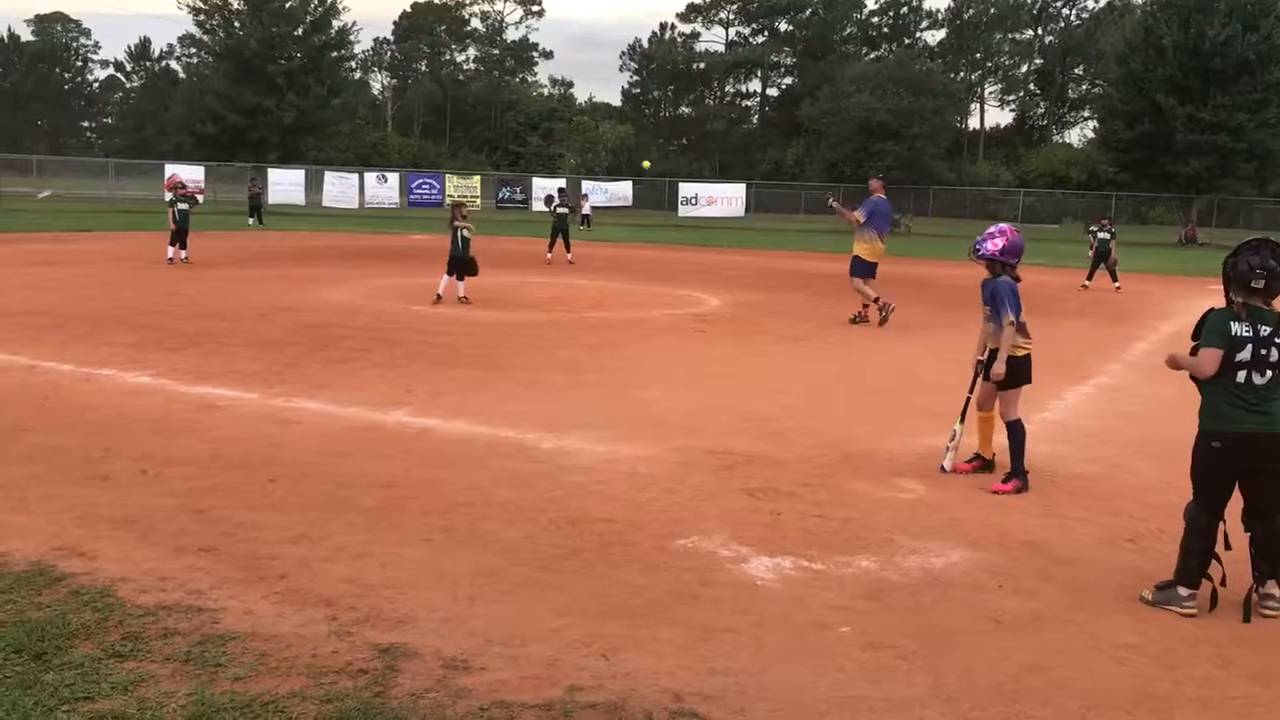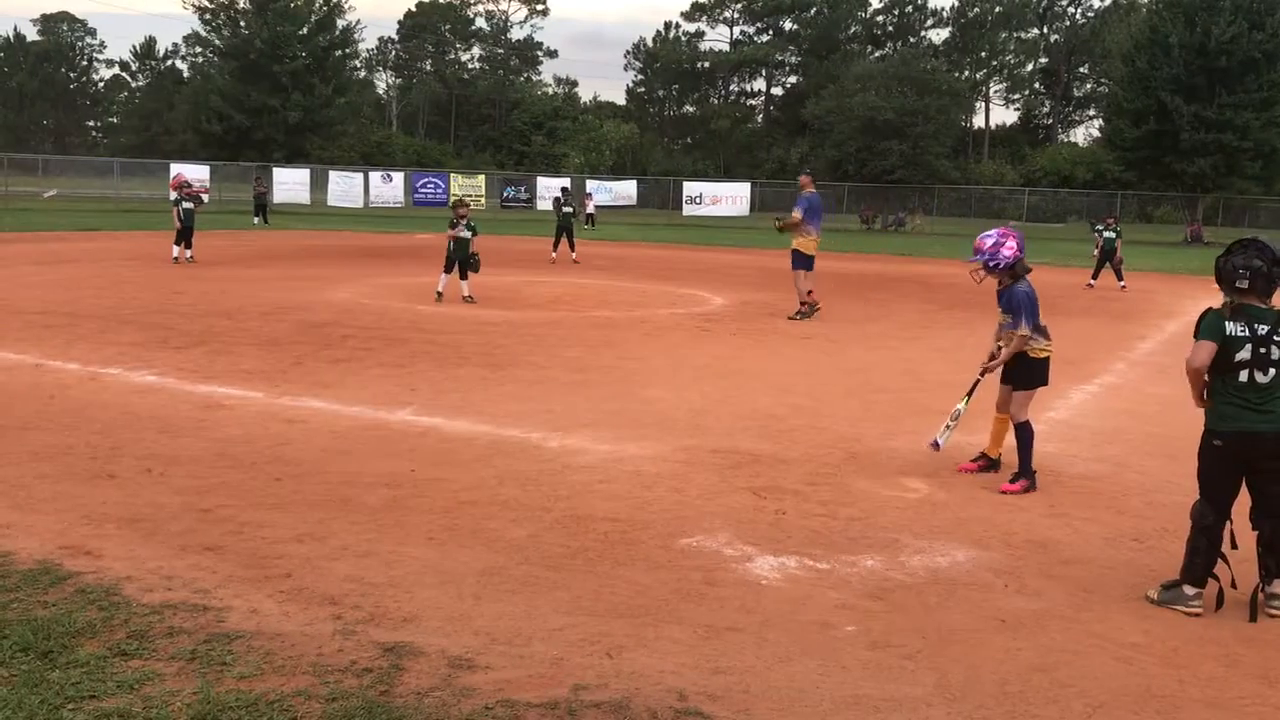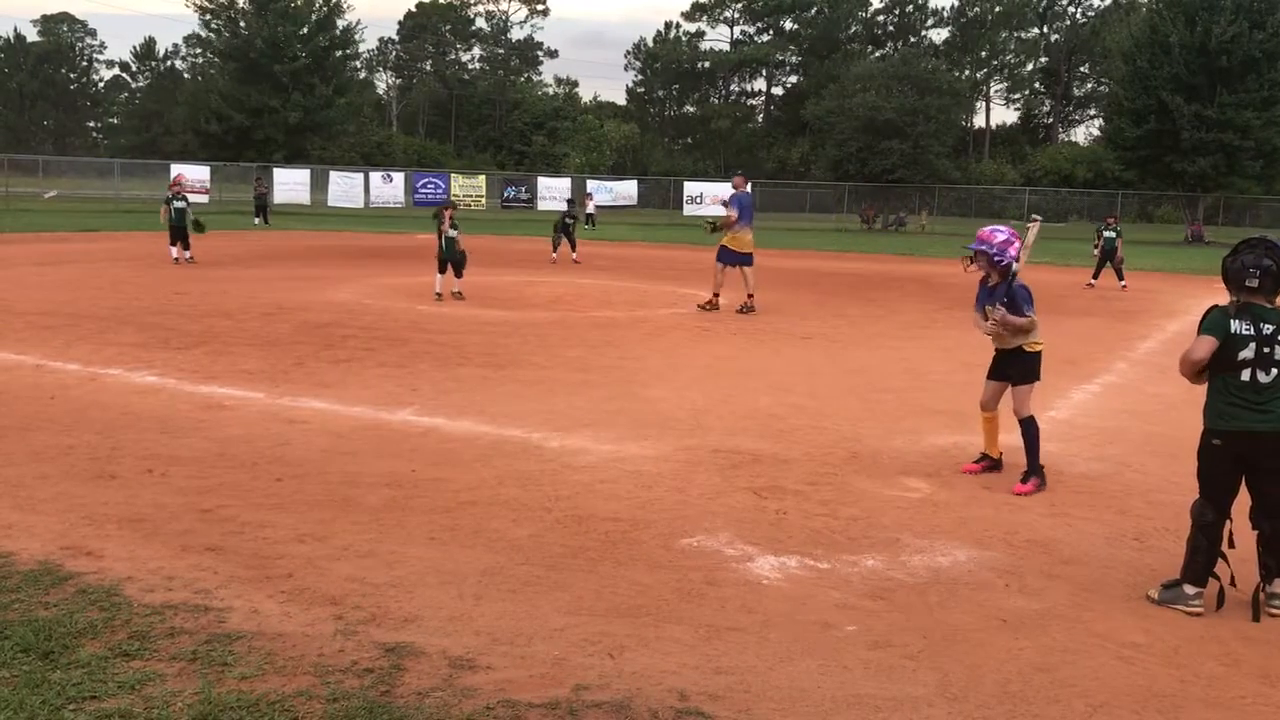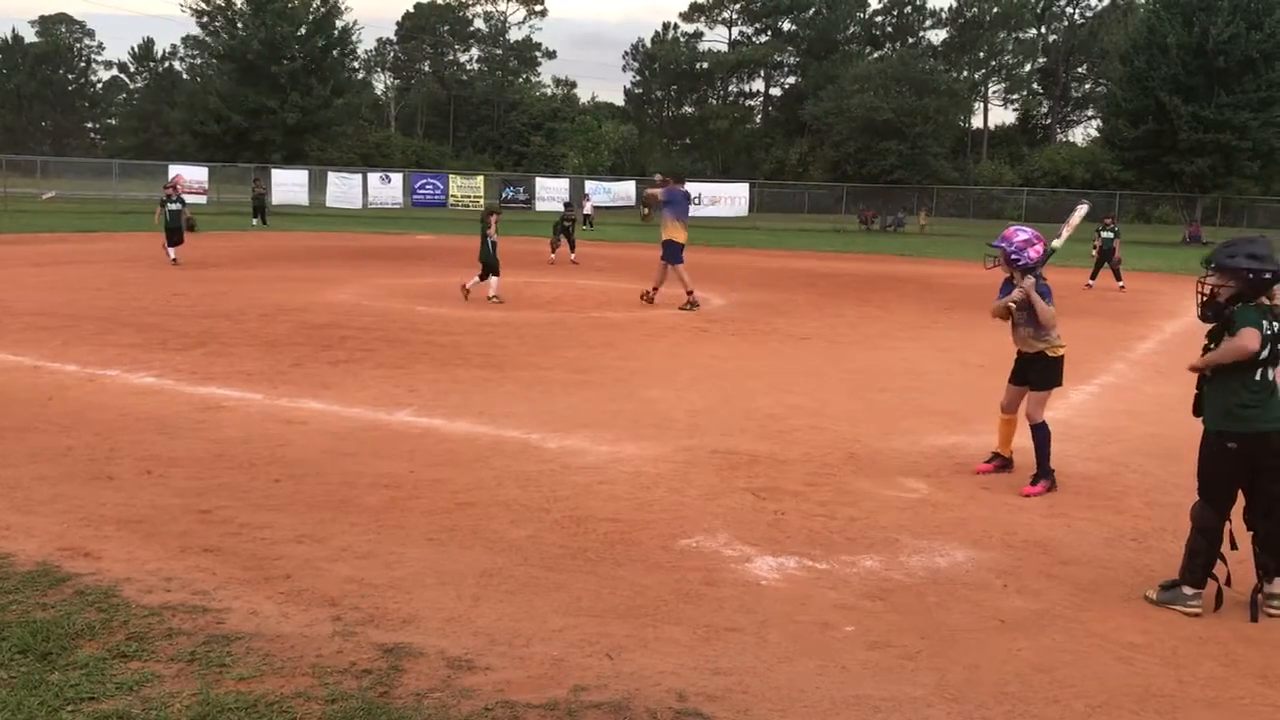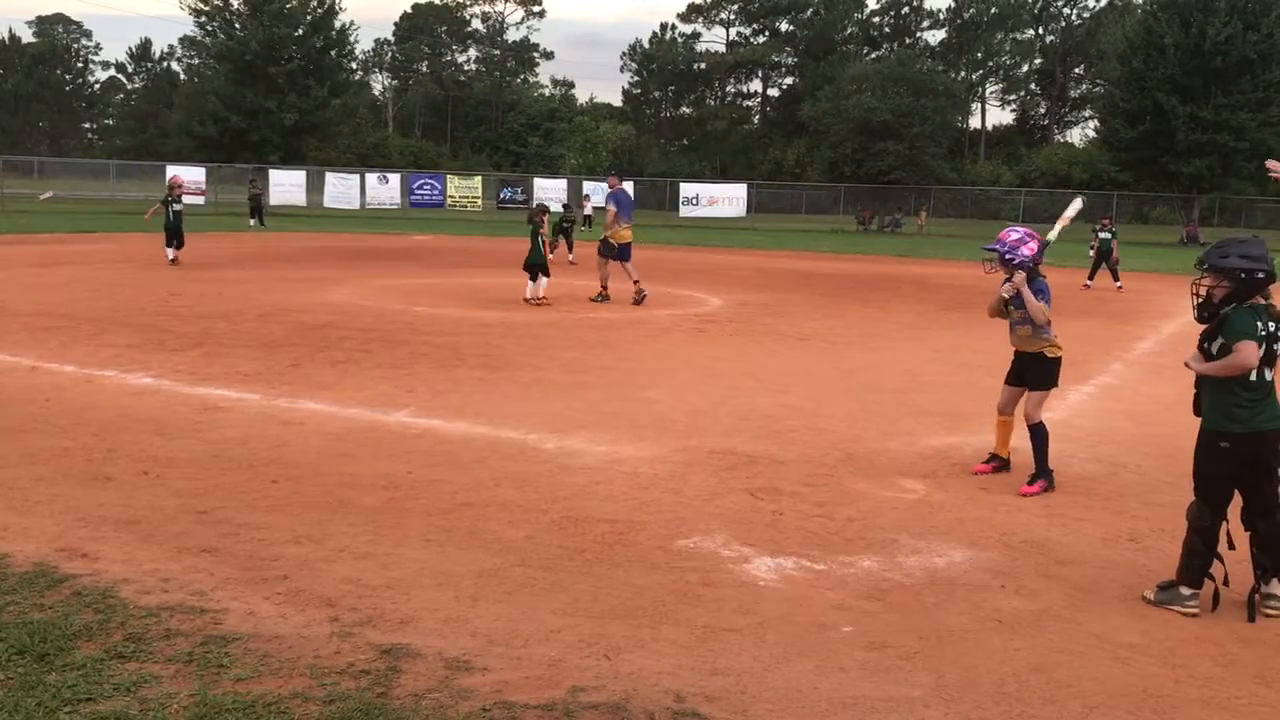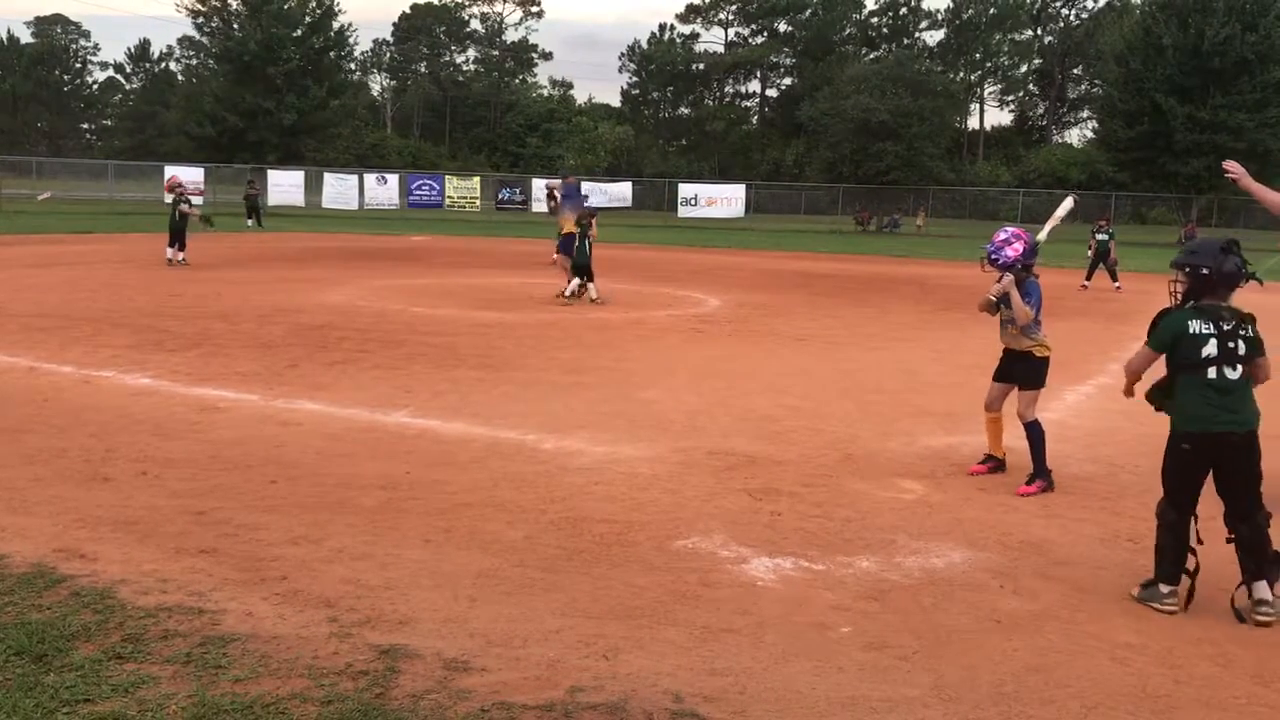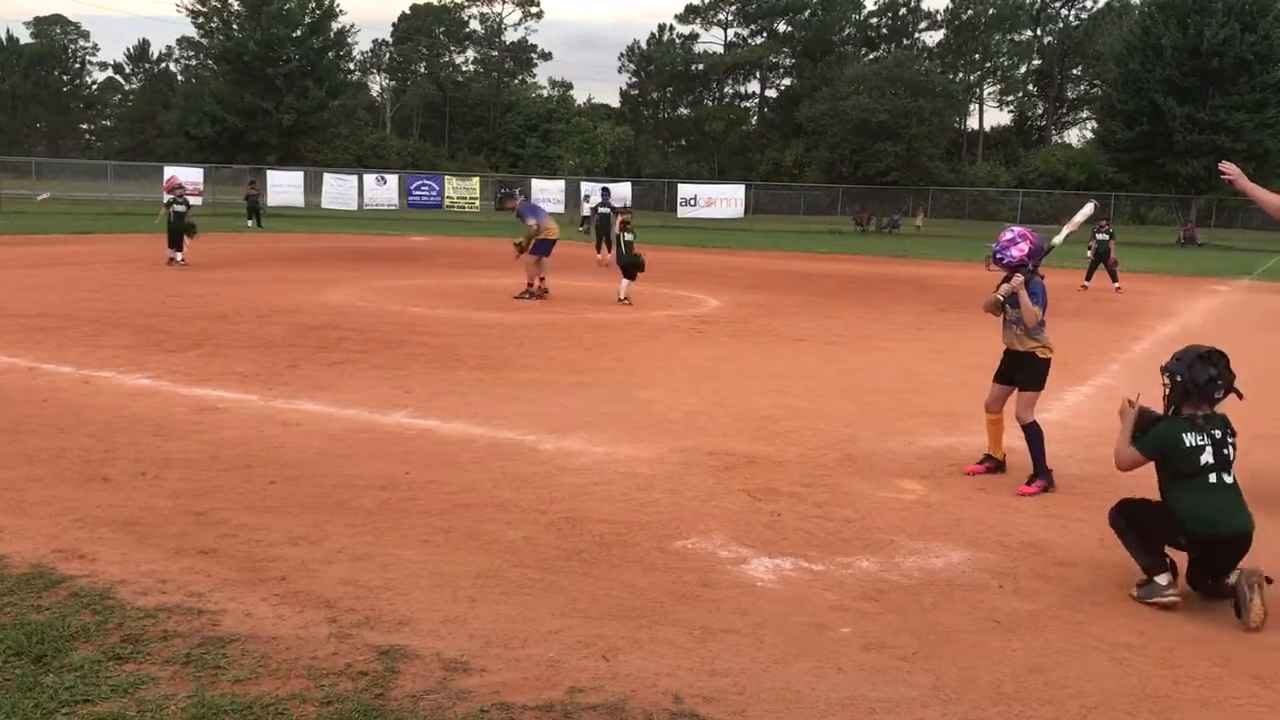
dt=0.7s
person 1, frame 1
left shoulder: (1221, 319)
left elbow: (1205, 368)
left wrist: (1177, 359)
left hip: (1221, 434)
left knee: (1204, 511)
left ankle: (1185, 590)
person 1, frame 2
left shoulder: (1219, 319)
left elbow: (1197, 363)
left wrist: (1198, 391)
left hip: (1225, 433)
left knee: (1211, 511)
left ankle: (1191, 589)
person 1, frame 3
left shoulder: (1223, 317)
left elbow: (1195, 356)
left wrist: (1193, 374)
left hip: (1225, 432)
left knee: (1211, 510)
left ankle: (1191, 588)
person 1, frame 4
left shoulder: (1243, 315)
left elbow: (1248, 345)
left wrist: (1205, 359)
left hip: (1231, 432)
left knee: (1211, 510)
left ankle: (1190, 589)
person 1, frame 5
left shoulder: (1237, 317)
left elbow: (1247, 359)
left wrist: (1203, 366)
left hip: (1226, 432)
left knee: (1207, 510)
left ankle: (1187, 589)
person 1, frame 6
left shoulder: (1178, 320)
right shoulder: (1245, 323)
left elbow: (1137, 365)
left wrist: (1129, 383)
left hip: (1193, 431)
right hip: (1242, 431)
left knee: (1175, 509)
right knee: (1247, 512)
left ankle: (1165, 587)
person 1, frame 7
left shoulder: (1167, 431)
right shoulder: (1223, 425)
left elbow: (1123, 461)
left wrist: (1129, 421)
left hip: (1199, 530)
right hip: (1239, 534)
left knee: (1123, 514)
right knee: (1204, 575)
left ankle: (1161, 582)
right ankle: (1237, 579)
person 2, frame 1
left shoulder: (1003, 285)
right shoulder: (989, 282)
left elbow: (1009, 325)
left wrist: (1001, 361)
right wrist: (980, 354)
left hip: (1012, 357)
right hip: (996, 353)
left knee: (1008, 412)
right knee: (984, 404)
left ankle: (1018, 475)
right ankle: (985, 457)
person 2, frame 2
left shoulder: (1020, 292)
right shoulder: (1004, 286)
left elbow: (1023, 336)
left wrist: (1000, 361)
right wrist: (995, 344)
left hip: (1032, 357)
right hip: (1014, 356)
left knee: (1018, 413)
right knee: (1002, 407)
left ankle: (1026, 475)
right ankle: (991, 457)
person 2, frame 3
left shoulder: (1015, 288)
right shoulder: (985, 283)
left elbow: (1032, 323)
right elbow: (978, 315)
left wrist: (1008, 319)
right wrist: (984, 326)
left hip: (1025, 352)
right hip: (1003, 351)
left knee: (1021, 409)
right knee: (987, 403)
left ankle: (1035, 473)
right ankle: (991, 456)
person 2, frame 4
left shoulder: (1039, 287)
right shoulder: (1010, 284)
left elbow: (1051, 323)
right elbow: (996, 314)
left wrist: (1033, 294)
right wrist: (1009, 300)
left hip: (1046, 357)
right hip: (1025, 355)
left knee: (1034, 414)
right knee: (1007, 406)
left ankle: (1045, 476)
right ankle: (1003, 456)
person 2, frame 5
left shoulder: (1038, 285)
right shoulder: (1010, 282)
left elbow: (1041, 318)
right elbow: (993, 313)
left wrist: (1024, 288)
right wrist: (1001, 295)
left hip: (1044, 356)
right hip: (1022, 355)
left knee: (1031, 414)
right knee: (1004, 407)
left ankle: (1043, 475)
right ankle: (1001, 457)
person 2, frame 6
left shoulder: (1029, 285)
right shoulder: (1006, 280)
left elbow: (1024, 320)
right elbow: (983, 308)
left wrist: (1012, 289)
right wrist: (992, 294)
left hip: (1033, 355)
right hip: (1011, 352)
left knee: (1025, 412)
right knee: (992, 404)
left ankle: (1042, 476)
right ankle: (996, 457)
person 2, frame 7
left shoulder: (1034, 285)
right shoulder: (1009, 281)
left elbow: (1032, 321)
right elbow: (988, 308)
left wrist: (1021, 289)
right wrist: (999, 295)
left hip: (1034, 356)
right hip: (1013, 353)
left knee: (1023, 414)
right knee: (992, 405)
left ankle: (1042, 475)
right ankle: (995, 457)
